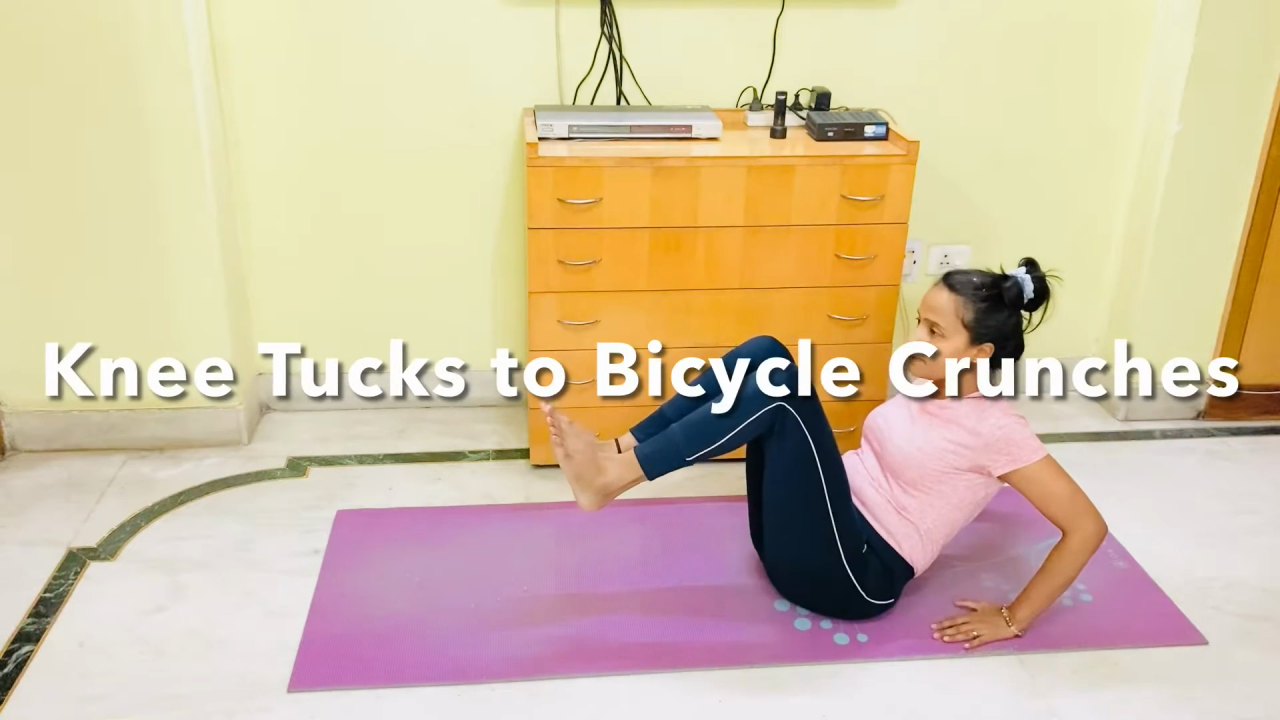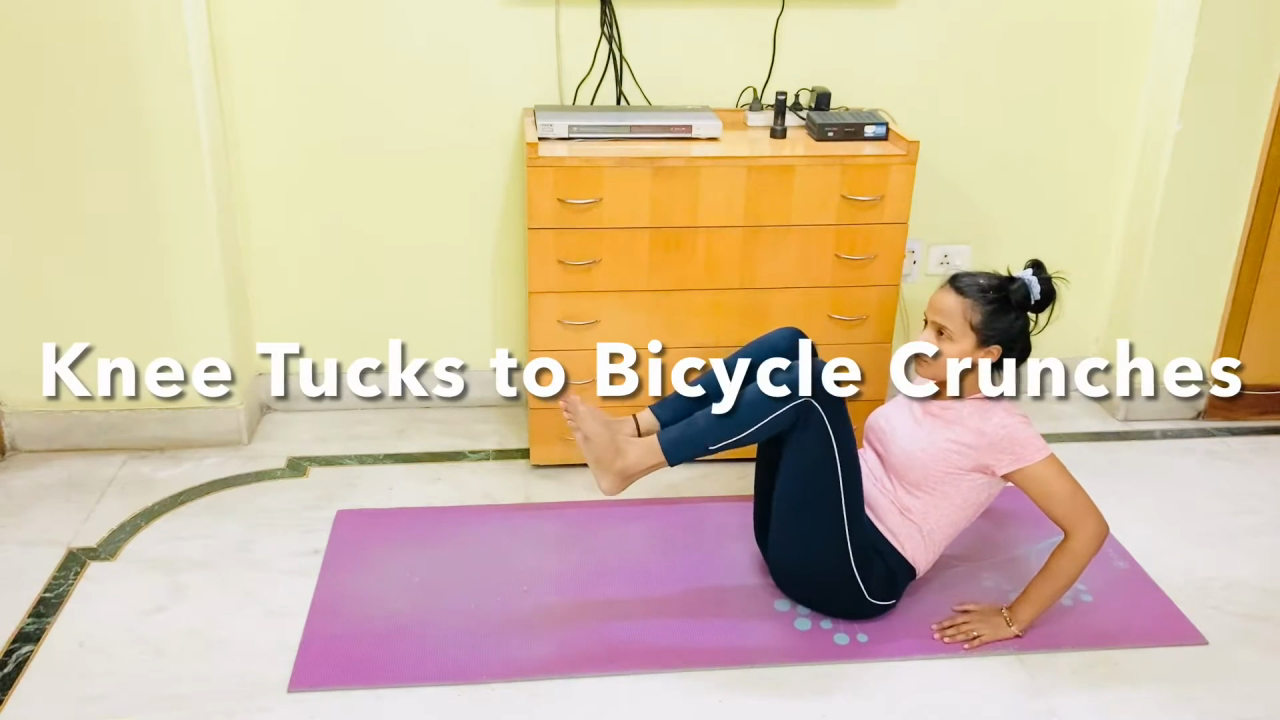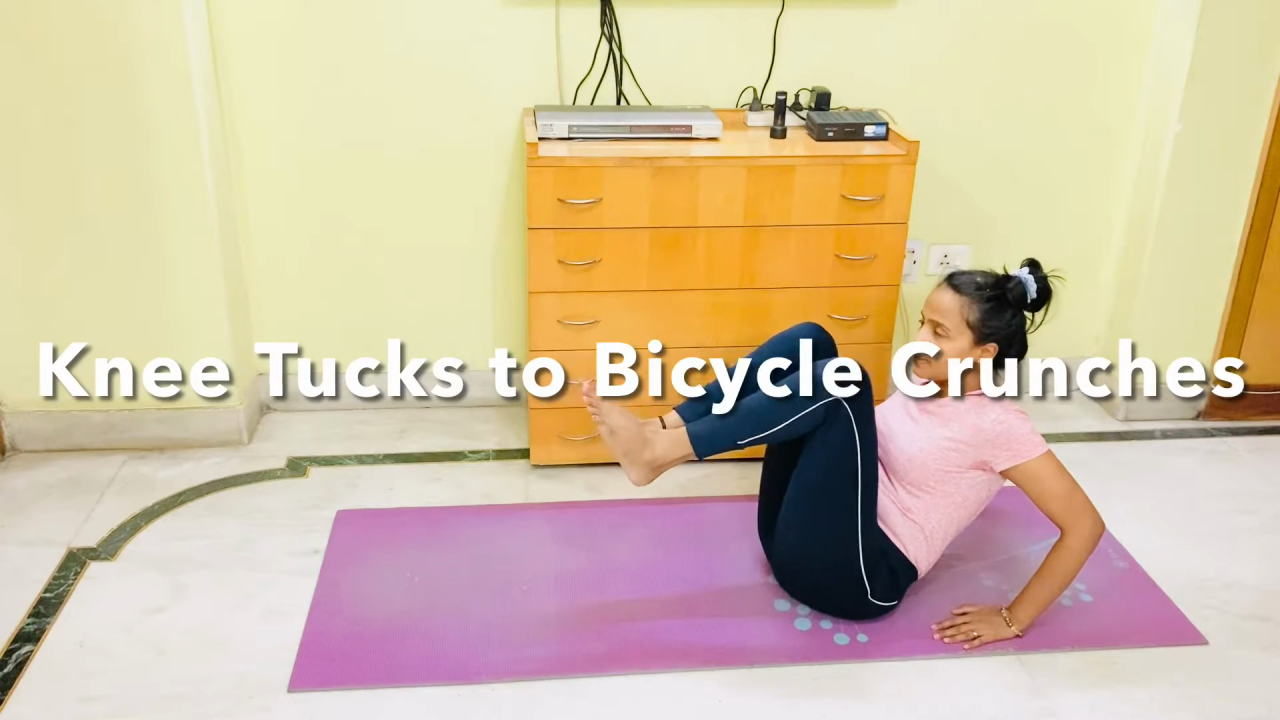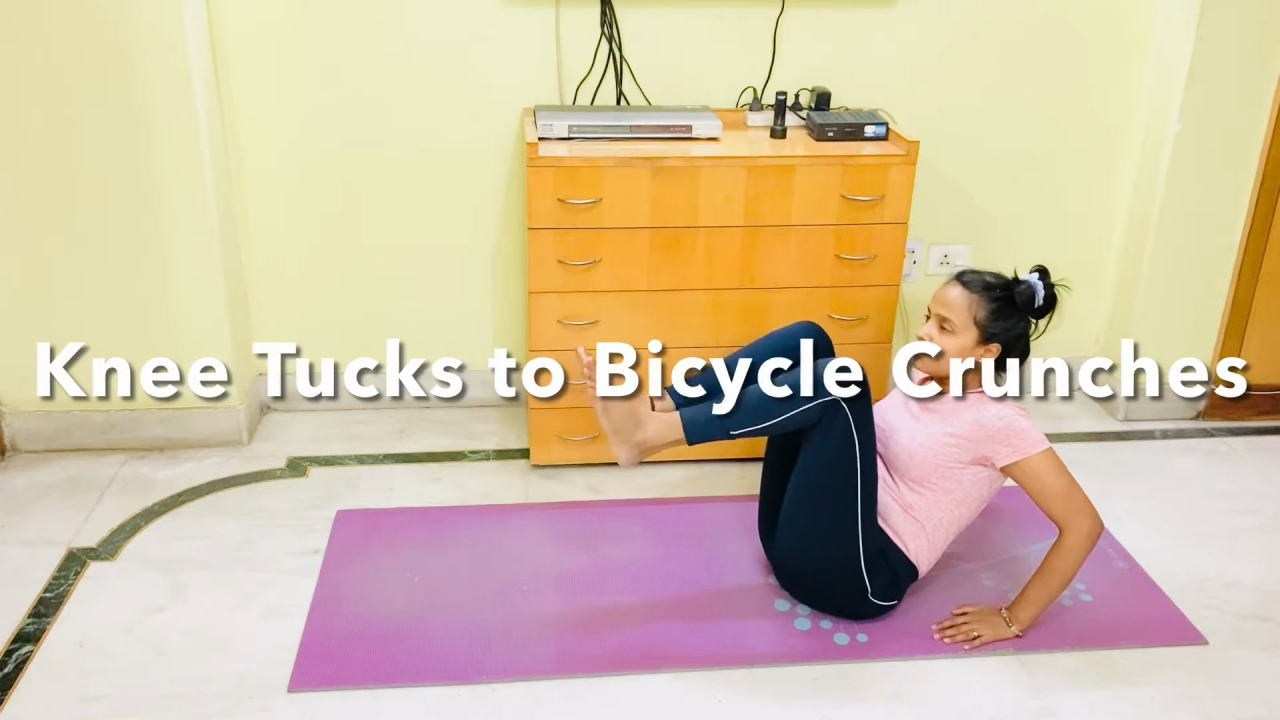
dt=0.4s
person 1, frame 1
left shoulder: (995, 431)
right shoulder: (930, 386)
left elbow: (1087, 528)
left wrist: (1013, 619)
left hip: (851, 572)
right hip: (820, 524)
left knee: (779, 387)
right knee: (764, 353)
left ankle: (613, 477)
right ankle: (618, 450)
person 1, frame 2
left shoulder: (999, 431)
right shoulder: (930, 384)
left elbow: (1088, 528)
left wrist: (1013, 620)
left hip: (852, 572)
right hip: (802, 530)
left knee: (809, 385)
right knee: (785, 346)
left ankle: (633, 460)
right ankle: (635, 429)
person 1, frame 3
left shoulder: (996, 427)
right shoulder: (926, 382)
left elbow: (1084, 527)
left wrist: (1013, 620)
left hip: (854, 574)
right hip: (796, 531)
right knee: (808, 340)
left ankle: (661, 451)
right ankle: (664, 428)
person 1, frame 4
left shoulder: (998, 424)
right shoulder: (924, 380)
left elbow: (1083, 525)
left wrist: (1013, 620)
left hip: (855, 574)
right hip: (797, 532)
right knee: (806, 339)
left ankle: (651, 435)
right ankle: (655, 409)
